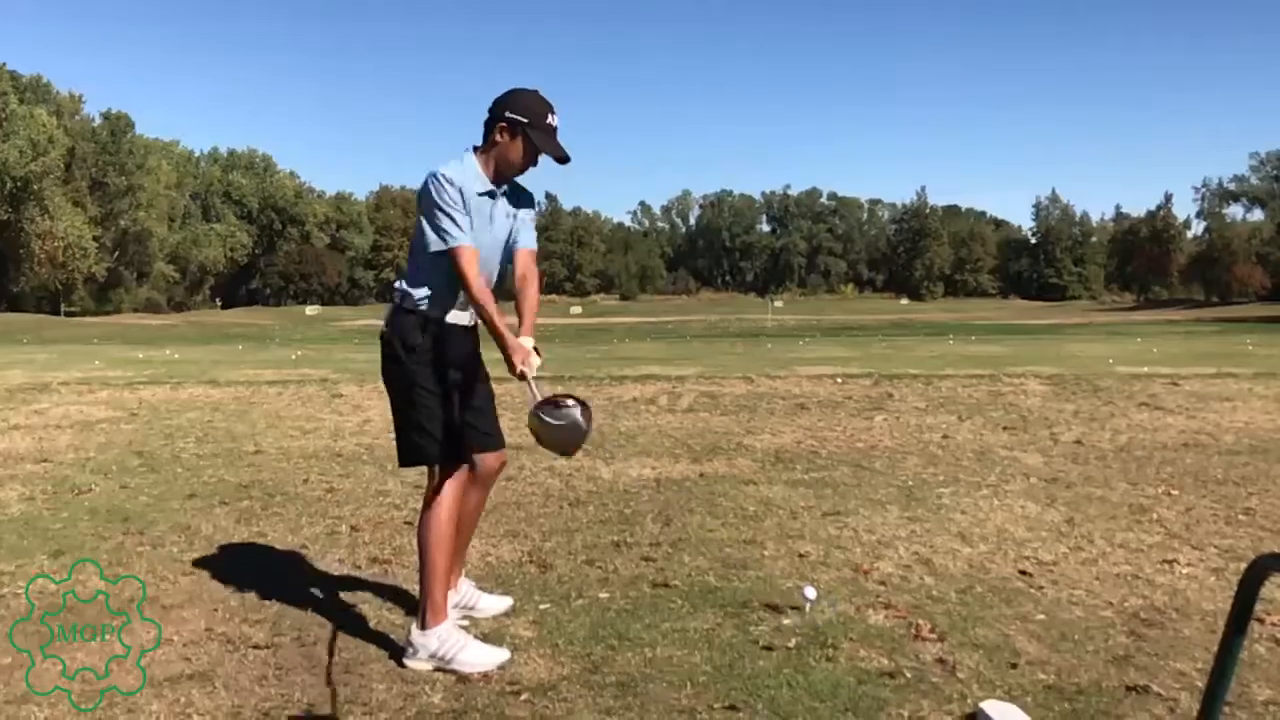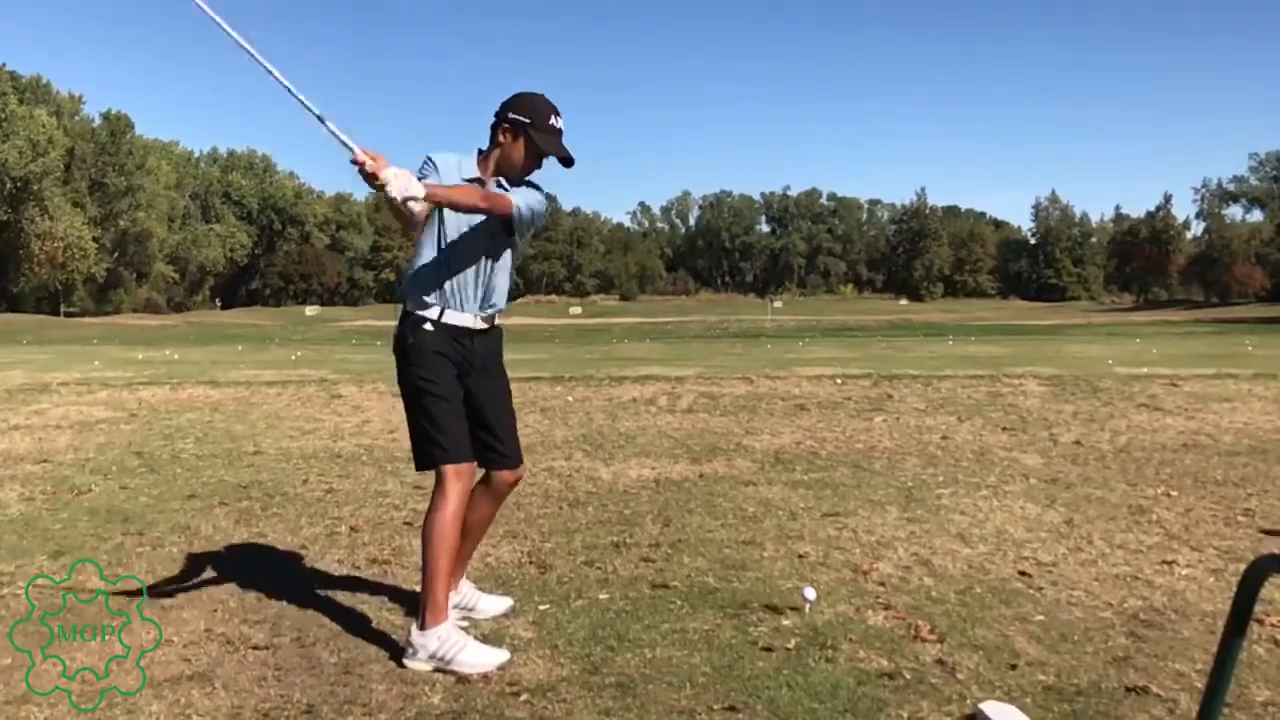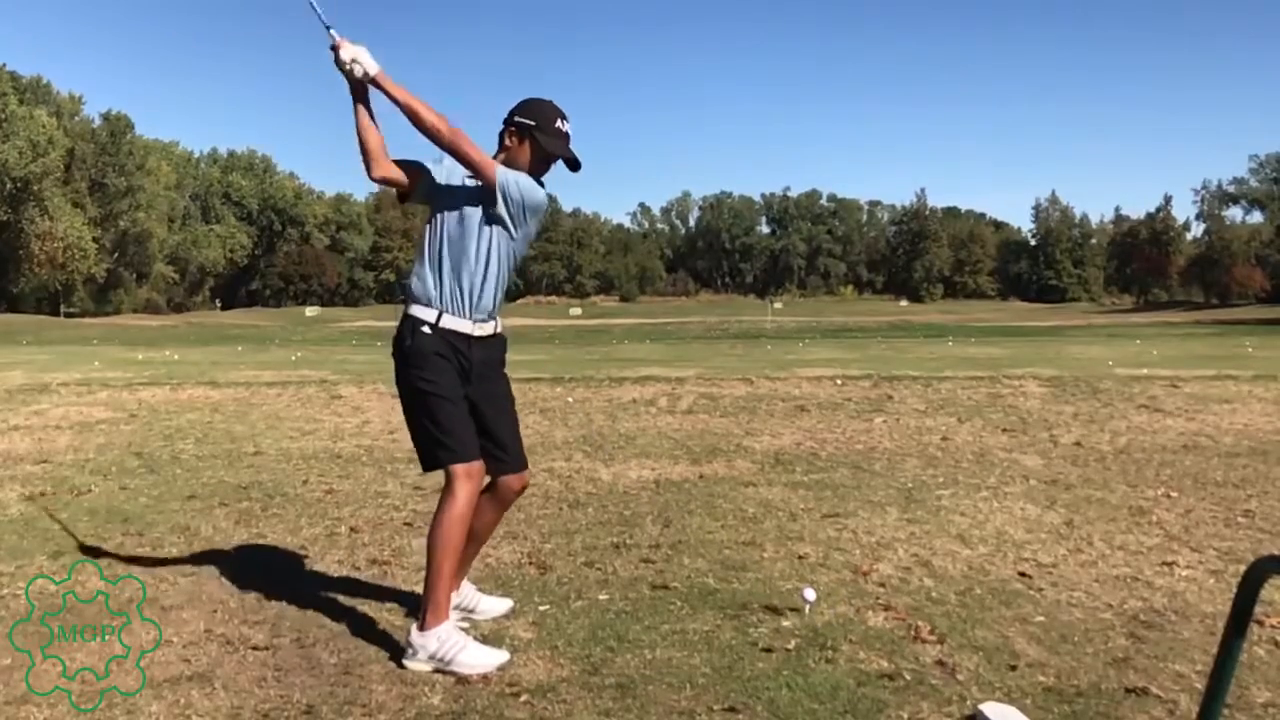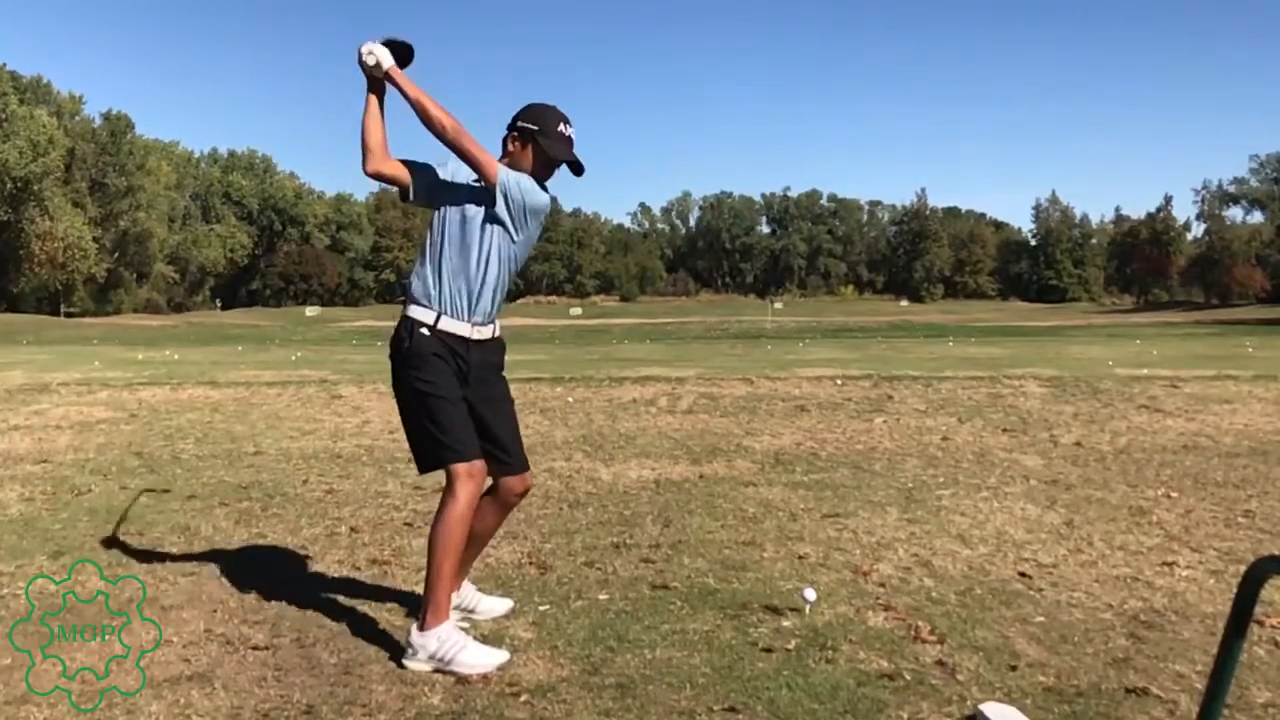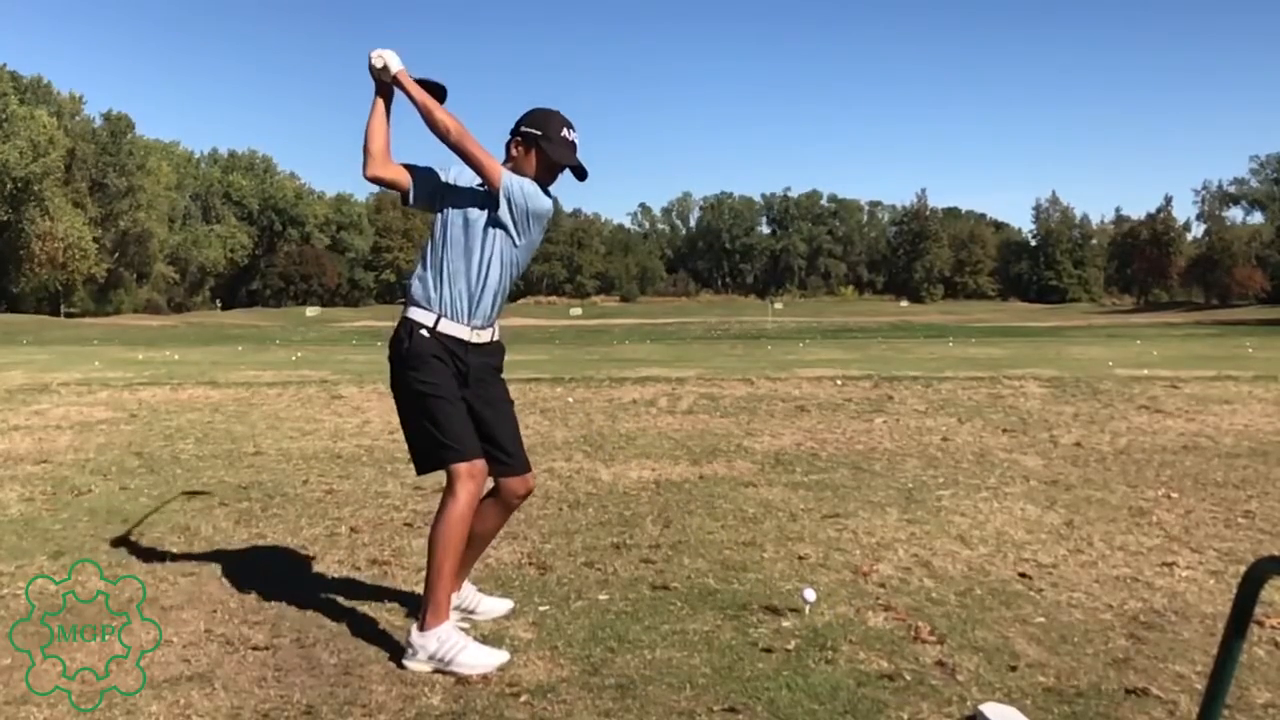
dt=0.2s
person 1, frame 1
left shoulder: (520, 200)
right shoulder: (448, 181)
left elbow: (525, 271)
right elbow: (466, 272)
left wrist: (526, 337)
right wrist: (506, 339)
left hip: (460, 338)
right hip: (420, 335)
left knee: (487, 461)
right knee: (449, 472)
left ankle: (451, 585)
right ankle: (432, 629)
person 1, frame 2
left shoulder: (530, 199)
right shoulder: (439, 164)
left elbow: (488, 203)
right elbow: (408, 207)
left wrist: (421, 189)
right wrist: (389, 178)
left hip: (482, 341)
right hip: (429, 337)
left knee: (505, 472)
right knee: (455, 473)
left ankle: (450, 587)
right ankle: (432, 631)
person 1, frame 3
left shoulder: (532, 198)
right shoulder: (445, 174)
left elbow: (457, 144)
right elbow: (384, 171)
left wrist: (381, 78)
right wrist: (359, 88)
left hip: (483, 347)
right hip: (428, 341)
left knee: (510, 479)
right knee: (465, 474)
left ankle: (452, 586)
right ankle: (431, 632)
person 1, frame 4
left shoulder: (535, 201)
right shoulder: (450, 179)
left elbow: (456, 137)
right elbow: (378, 165)
left wrist: (395, 74)
right wrist: (375, 85)
left hip: (480, 350)
right hip: (427, 343)
left knee: (513, 482)
right knee: (468, 475)
left ankle: (452, 588)
right ankle: (432, 631)
person 1, frame 5
left shoulder: (536, 206)
right shoulder: (453, 183)
left elbow: (460, 140)
right elbow: (378, 169)
left wrist: (405, 80)
right wrist: (383, 91)
left hip: (479, 353)
right hip: (426, 346)
left knee: (515, 483)
right knee: (468, 475)
left ankle: (453, 588)
right ankle: (431, 632)
